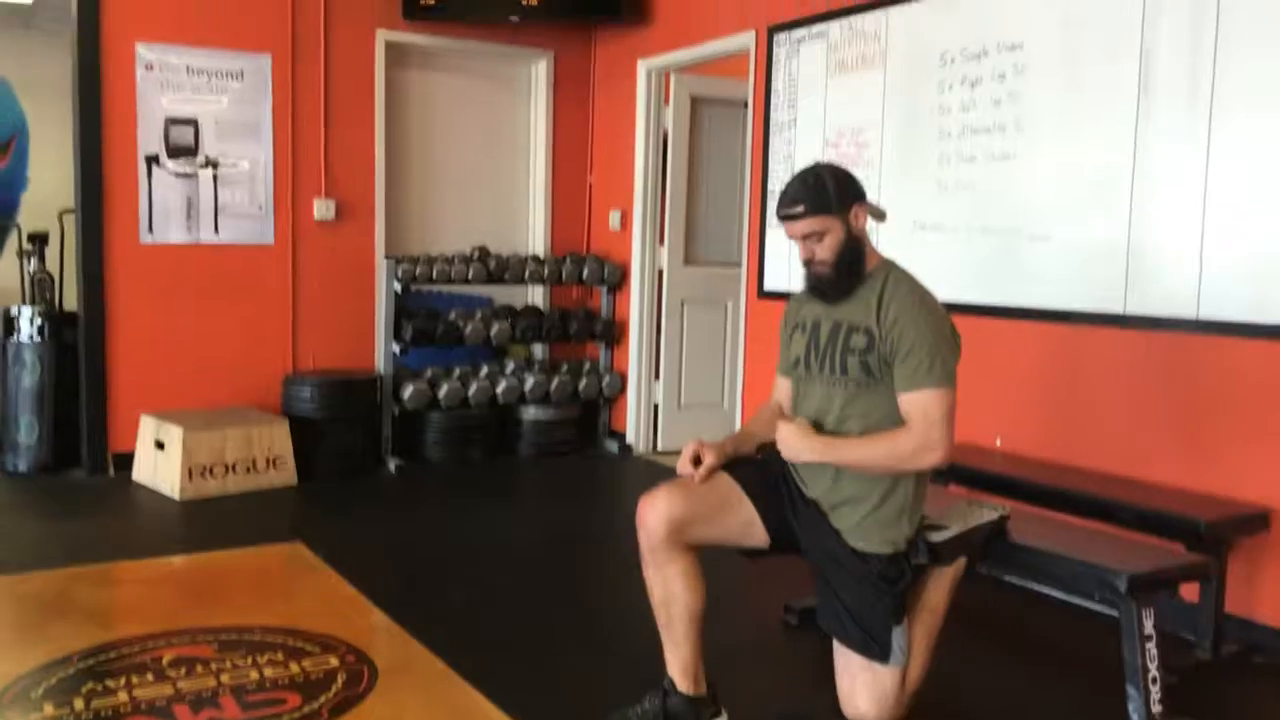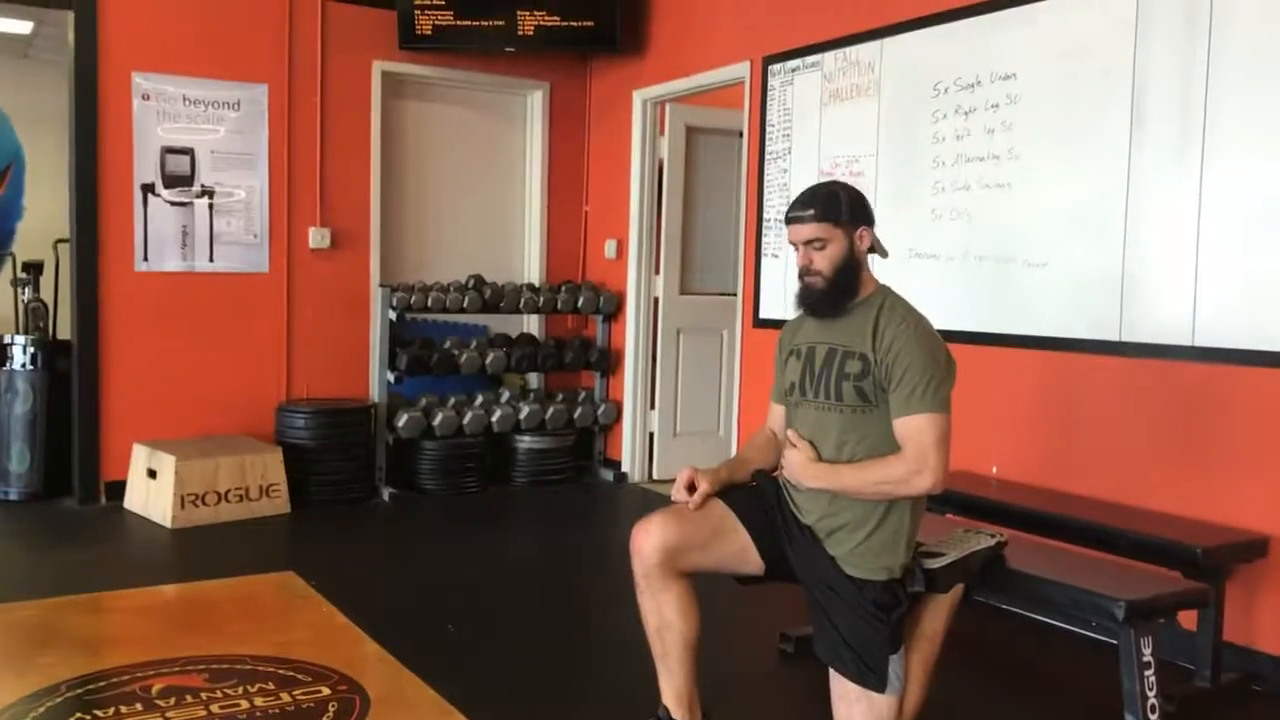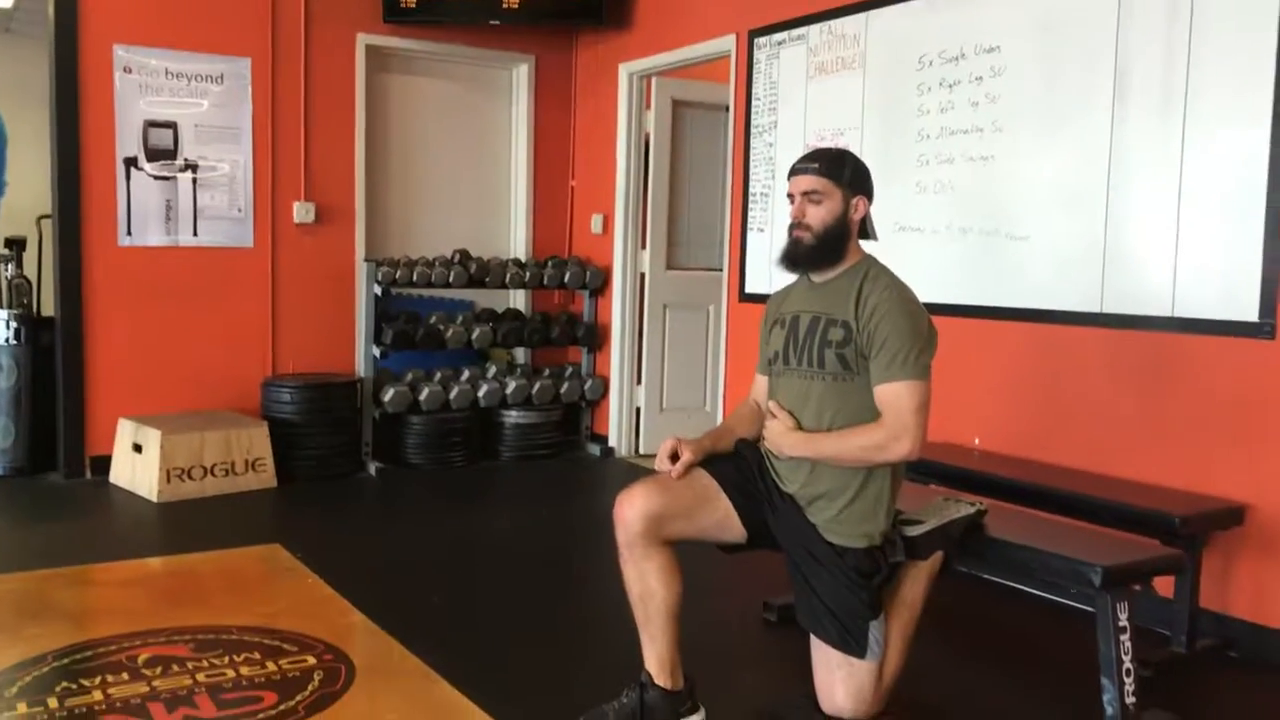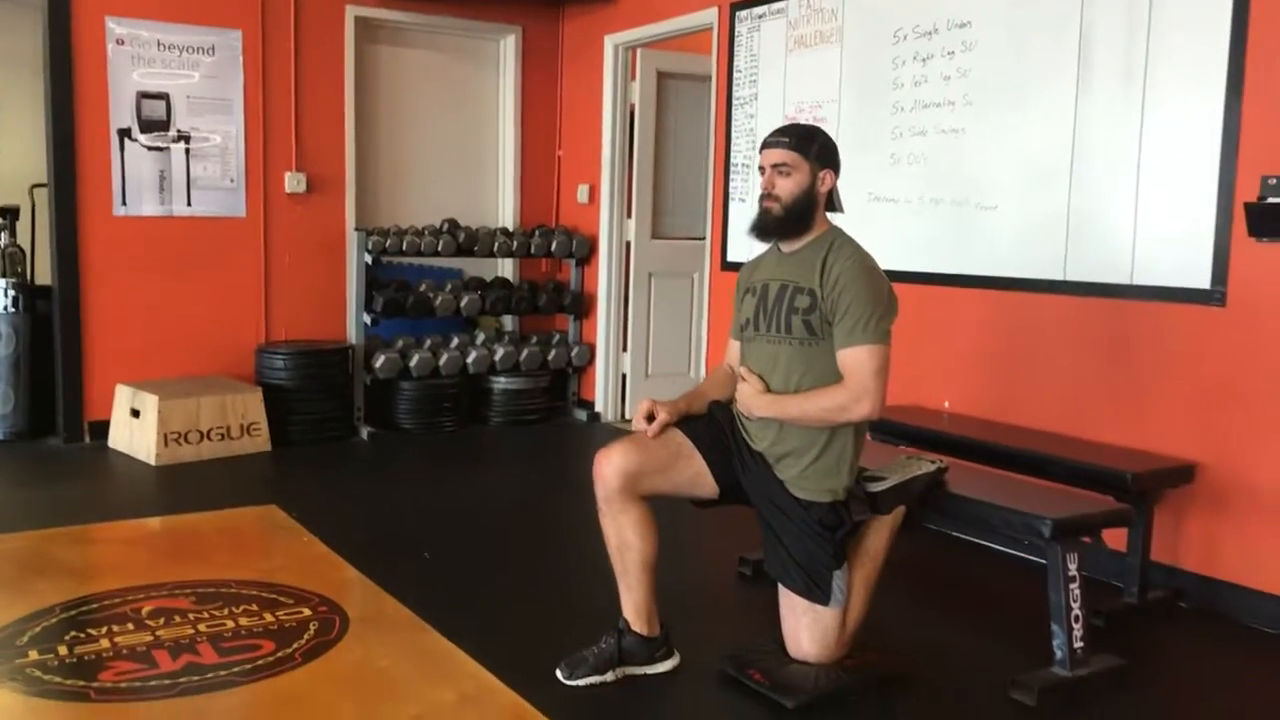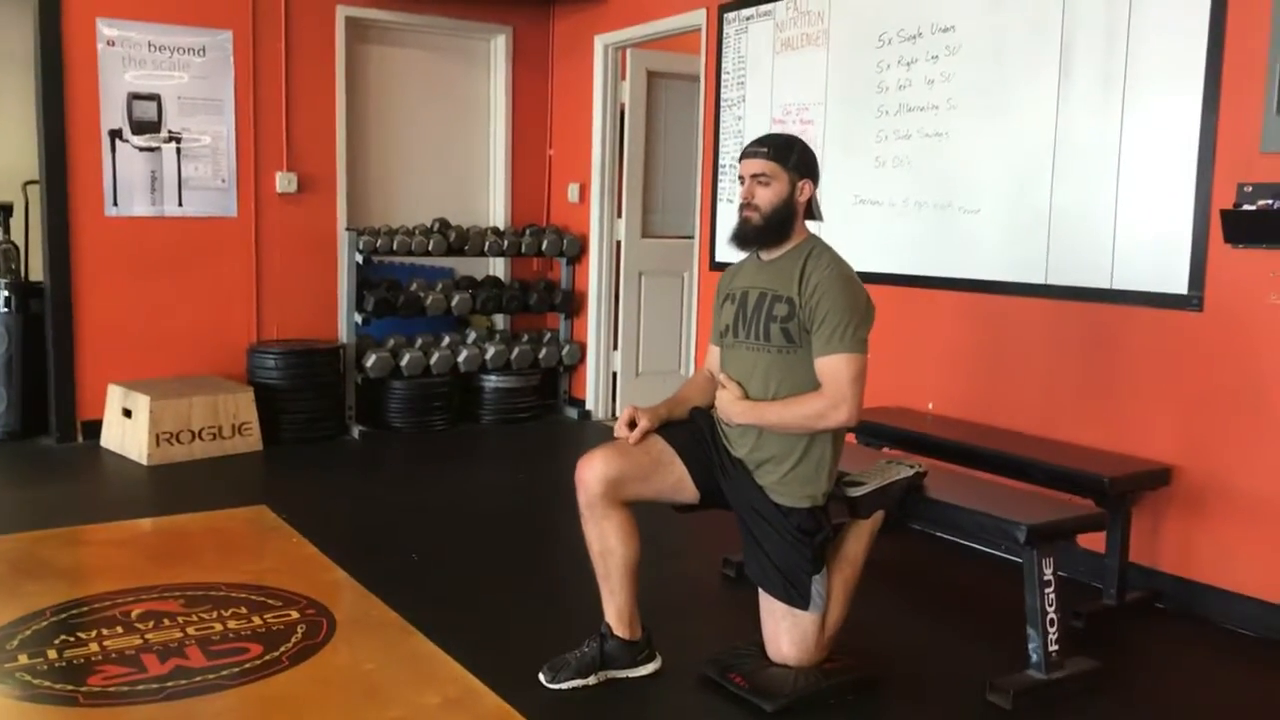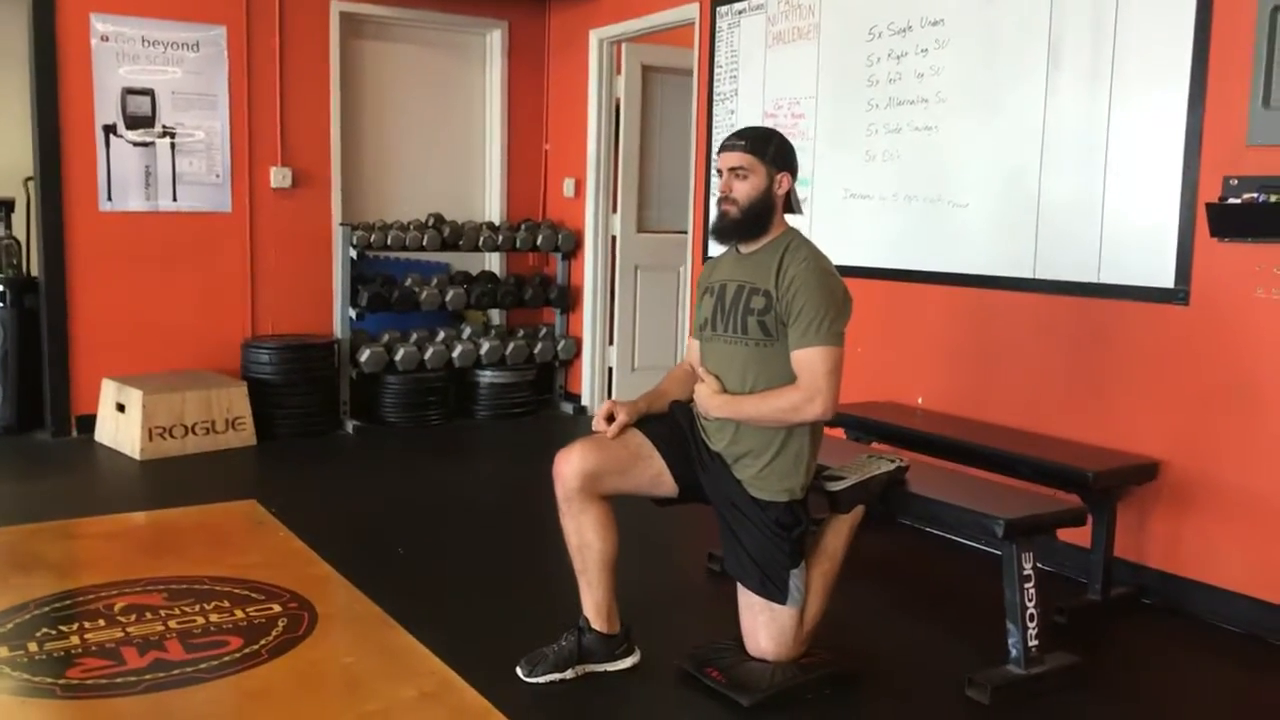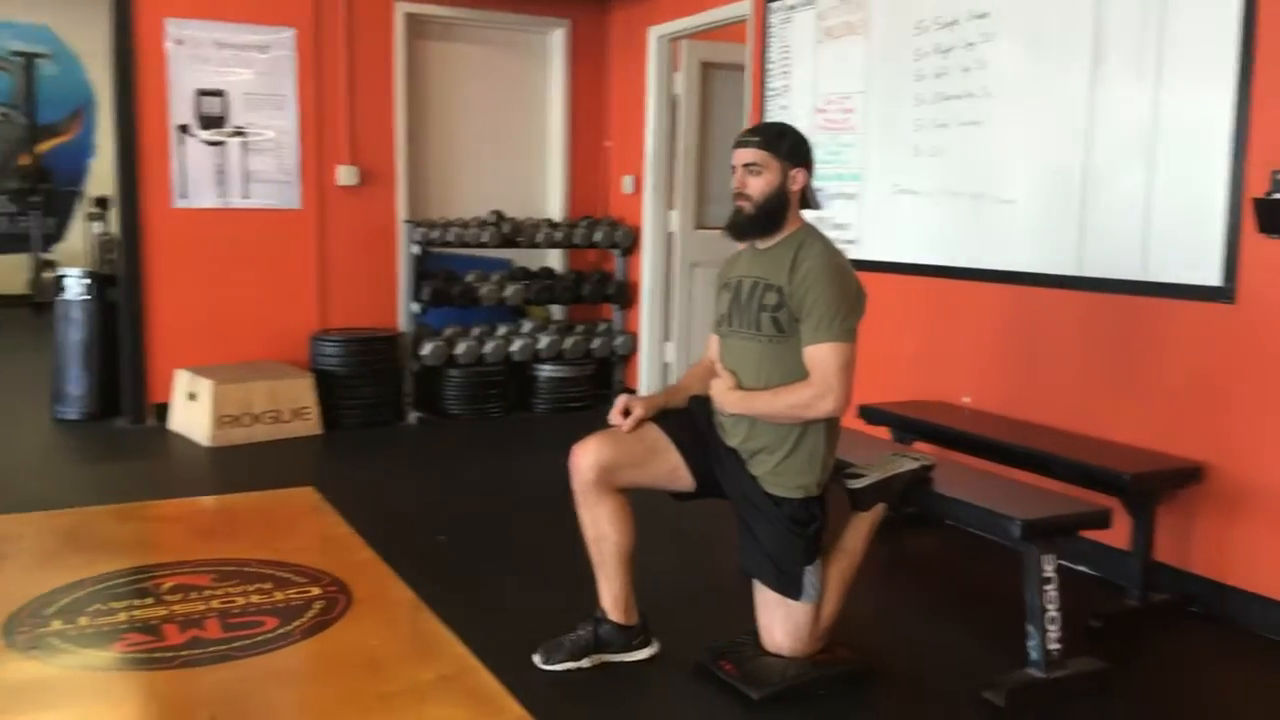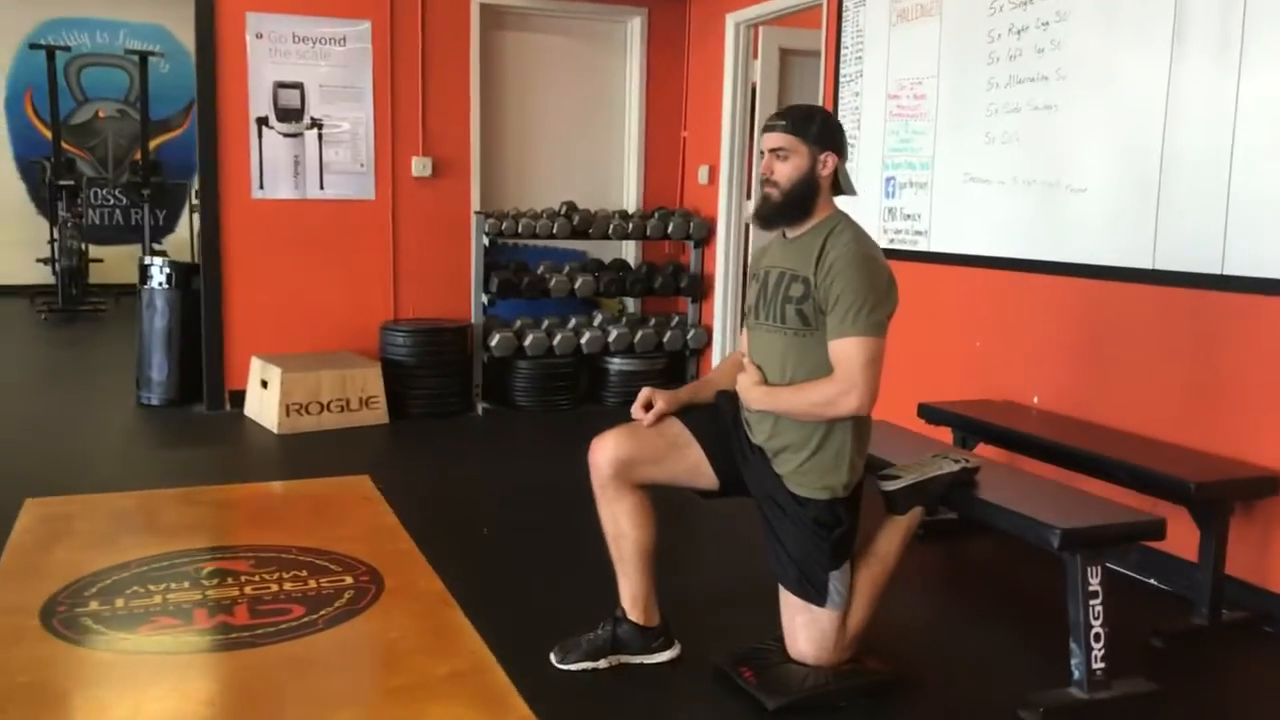
dt=0.5s
person 1, frame 1
left shoulder: (910, 311)
right shoulder: (805, 304)
left elbow: (929, 446)
left wrist: (814, 446)
right wrist: (725, 447)
left hip: (865, 520)
right hip: (794, 484)
right knee: (658, 516)
left ankle: (935, 570)
person 1, frame 2
left shoulder: (904, 335)
right shoulder: (796, 332)
left elbow: (924, 471)
left wrist: (815, 471)
right wrist: (722, 474)
left hip: (858, 548)
right hip: (787, 508)
right knee: (652, 543)
left ankle: (937, 589)
person 1, frame 3
left shoulder: (886, 302)
right shoulder: (783, 304)
left elbow: (902, 438)
left wrist: (794, 441)
right wrist: (703, 444)
left hip: (839, 513)
right hip: (768, 477)
right knee: (636, 511)
left ankle: (916, 556)
person 1, frame 4
left shoulder: (850, 271)
right shoulder: (755, 272)
left elbow: (863, 399)
left wrist: (763, 403)
right wrist: (679, 406)
left hip: (806, 469)
right hip: (740, 437)
left knee: (815, 652)
right knee: (614, 468)
left ankle: (879, 513)
right ankle: (644, 638)
person 1, frame 5
left shoulder: (827, 280)
right shoulder: (736, 277)
left elbow: (841, 407)
left wrist: (742, 409)
right wrist: (660, 411)
left hip: (785, 475)
right hip: (720, 442)
left knee: (794, 656)
right knee: (596, 475)
left ankle: (861, 517)
right ankle: (626, 643)
person 1, frame 6
left shoulder: (804, 272)
right shoulder: (717, 269)
left elbow: (816, 400)
left wrist: (719, 403)
right wrist: (640, 404)
left hip: (764, 467)
right hip: (700, 435)
left knee: (772, 651)
right knee: (574, 468)
left ankle: (843, 510)
right ankle: (604, 636)
person 1, frame 7
left shoulder: (818, 267)
right shoulder: (737, 262)
left elbow: (827, 396)
left wrist: (733, 399)
right wrist: (657, 400)
left hip: (779, 463)
right hip: (721, 432)
left knee: (788, 646)
right knee: (590, 461)
left ankle: (866, 506)
right ankle: (622, 628)
person 1, frame 8
left shoulder: (848, 256)
right shoulder: (771, 251)
left elbow: (853, 394)
left wrist: (757, 393)
right wrist: (681, 395)
left hip: (807, 463)
right hip: (748, 429)
left knee: (817, 653)
right knee: (609, 456)
left ankle: (903, 508)
right ankle: (642, 628)
